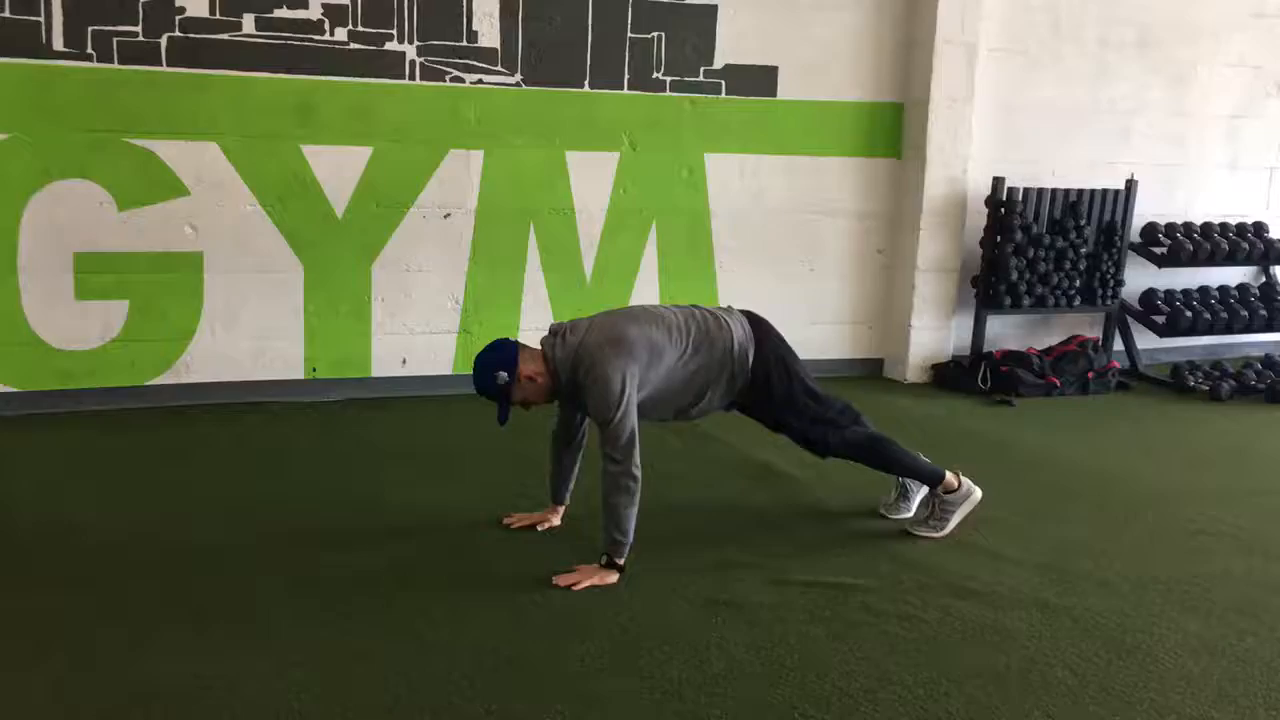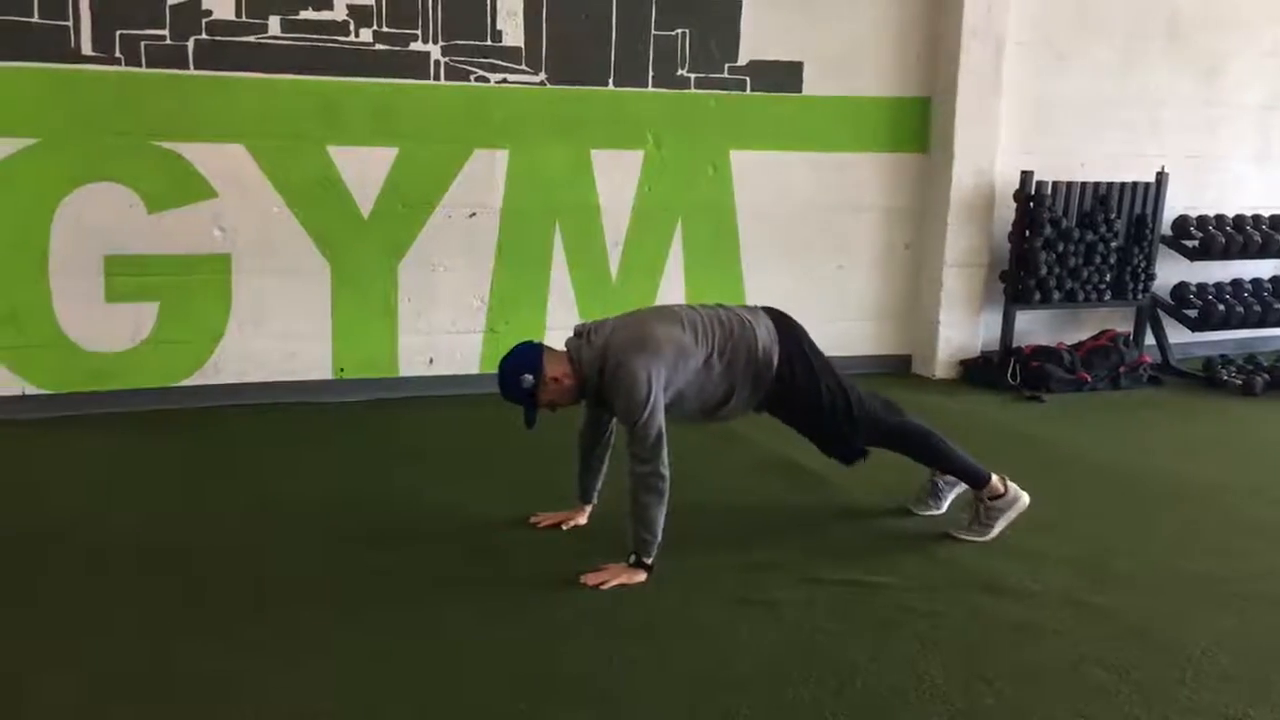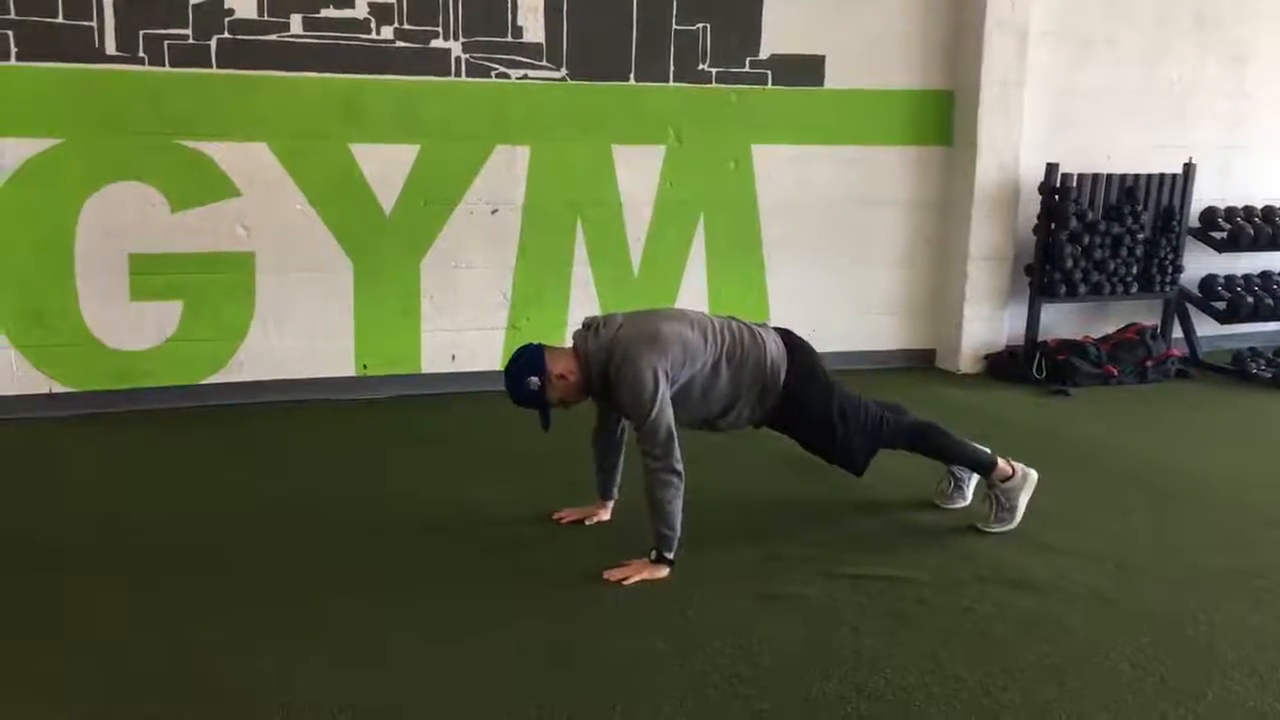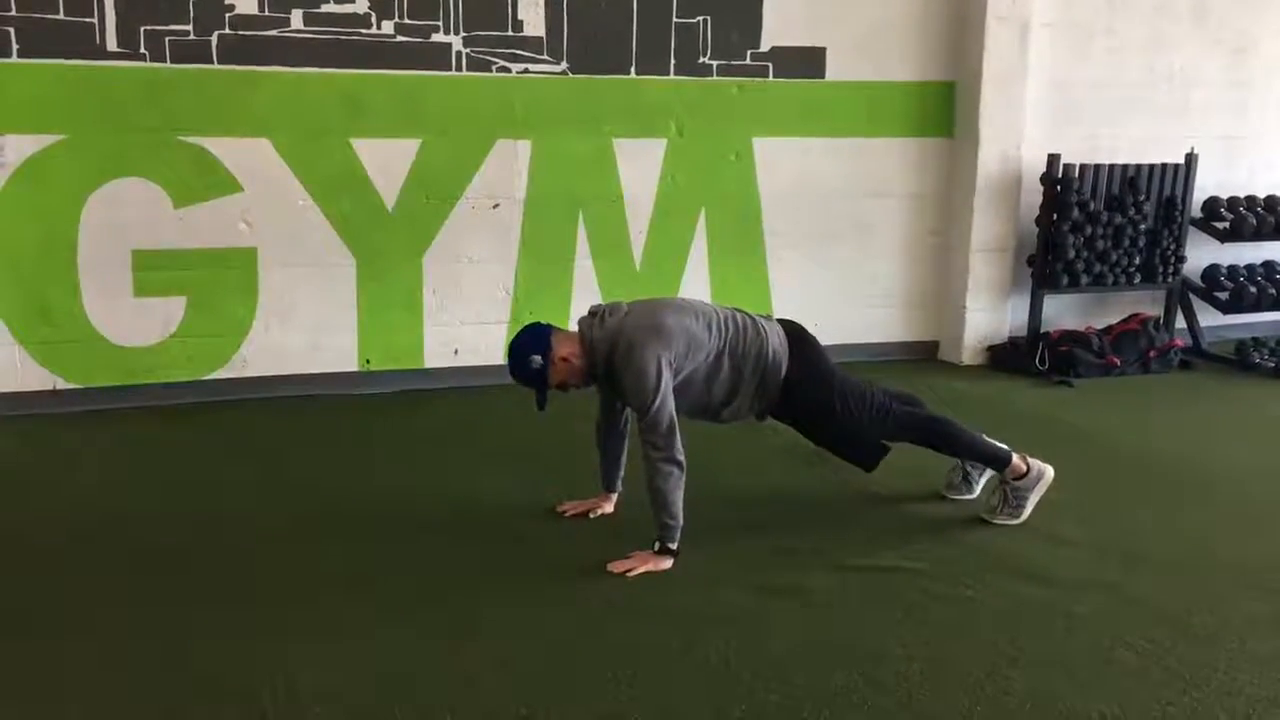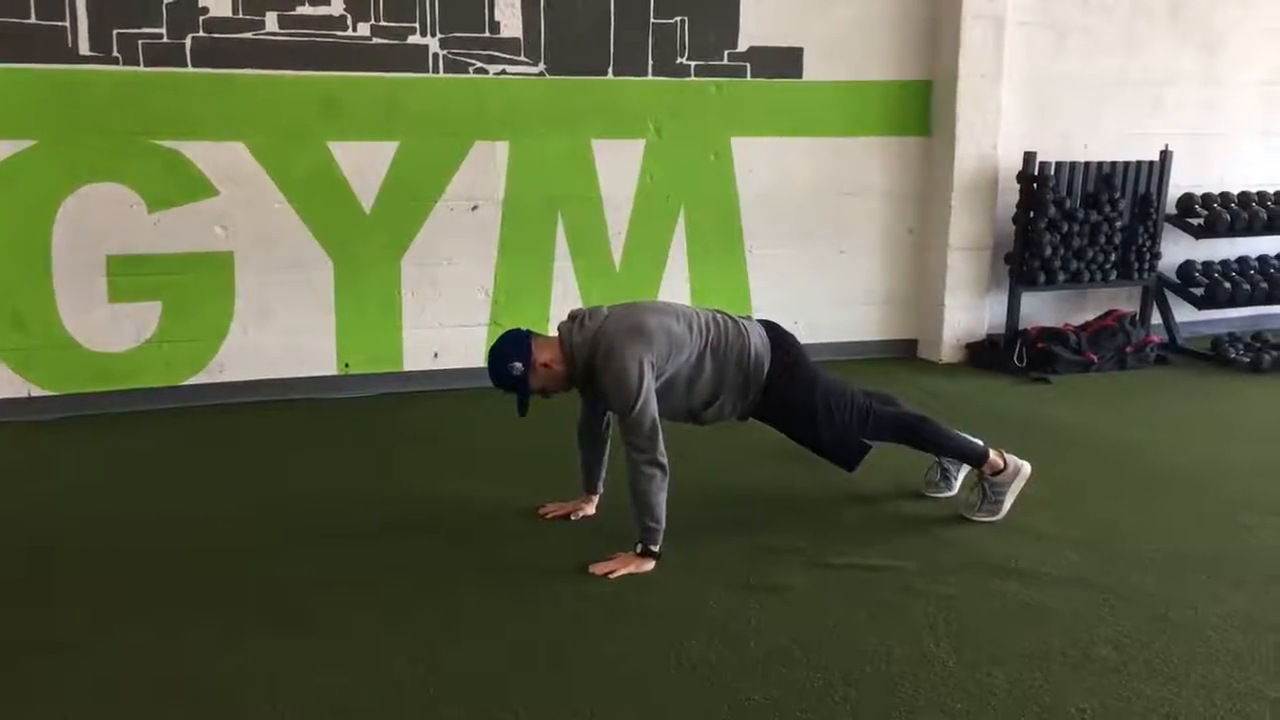
dt=0.5s
person 1, frame 1
left shoulder: (601, 368)
right shoulder: (564, 353)
left elbow: (622, 465)
right elbow: (569, 432)
left wrist: (612, 564)
right wrist: (555, 507)
left hip: (747, 355)
right hip: (729, 350)
left knee: (832, 430)
right knee: (823, 418)
left ankle: (949, 486)
right ankle: (912, 476)
person 1, frame 2
left shoulder: (626, 370)
right shoulder: (592, 355)
left elbow: (650, 466)
right elbow: (596, 431)
left wrist: (641, 562)
right wrist: (583, 506)
left hip: (772, 355)
right hip: (756, 342)
left knee: (869, 424)
right knee: (860, 416)
left ankle: (994, 491)
right ankle: (945, 471)
person 1, frame 3
left shoulder: (632, 365)
right shoulder: (596, 351)
left elbow: (663, 460)
right elbow: (609, 428)
left wrist: (662, 557)
right wrist: (605, 501)
left hip: (781, 376)
right hip: (763, 370)
left knee: (879, 429)
right knee: (870, 420)
left ankle: (1005, 474)
right ankle: (962, 462)
person 1, frame 4
left shoulder: (636, 353)
right shoulder: (604, 337)
left elbow: (664, 450)
right elbow: (613, 418)
left wrist: (666, 548)
right wrist: (608, 493)
left hip: (783, 371)
right hip: (768, 357)
left knee: (886, 420)
right knee: (880, 410)
left ankle: (1019, 469)
right ankle: (974, 454)
person 1, frame 5
left shoulder: (616, 356)
right shoulder: (583, 342)
left elbow: (646, 452)
right elbow: (595, 420)
left wrist: (648, 550)
right wrist: (589, 496)
left hip: (766, 371)
right hip: (750, 362)
left knee: (868, 418)
right knee: (859, 407)
left ankle: (998, 465)
right ankle: (951, 451)
